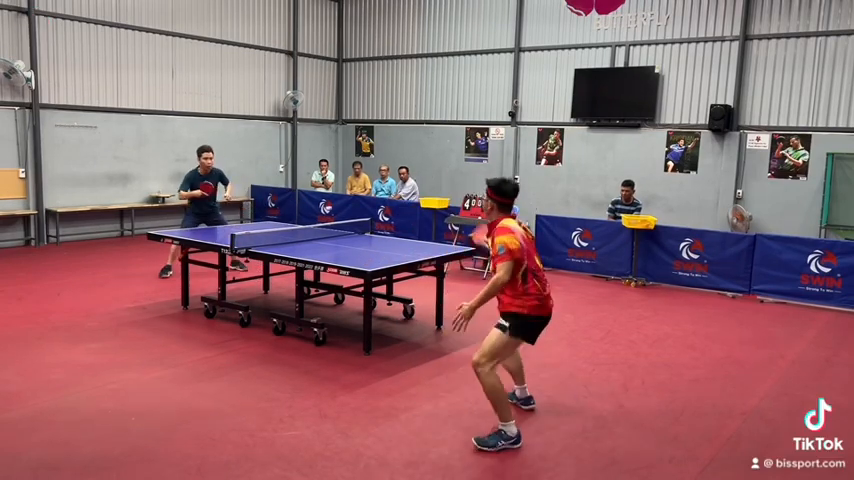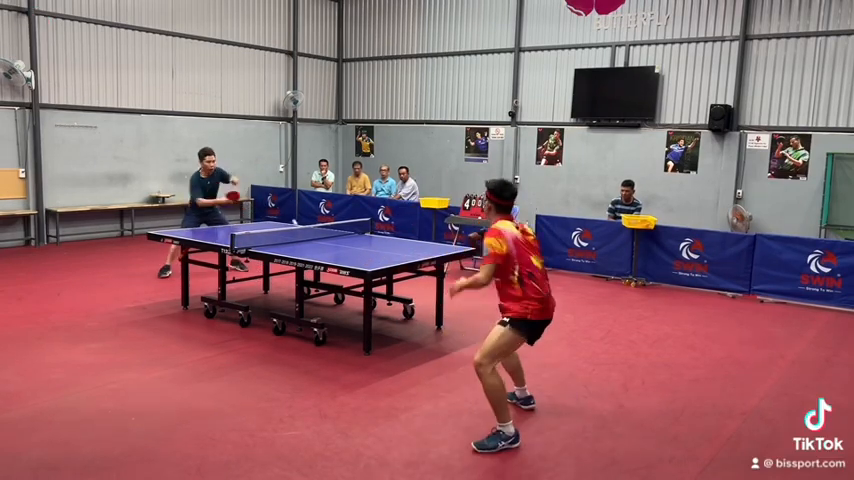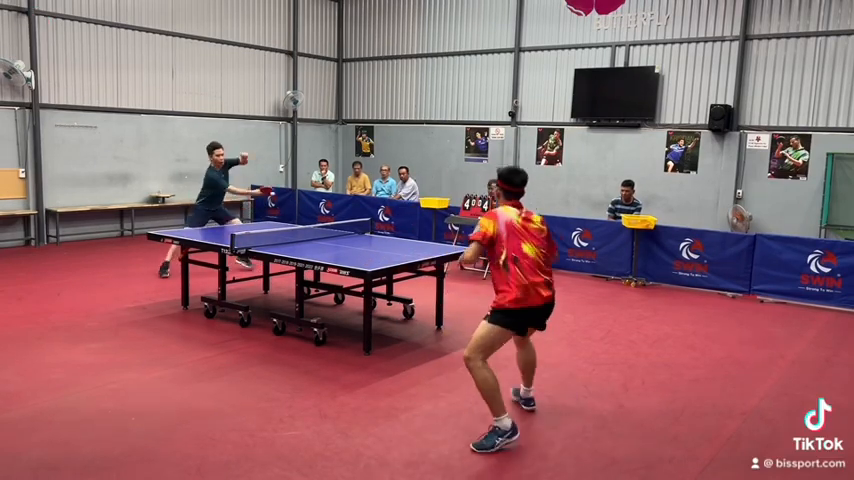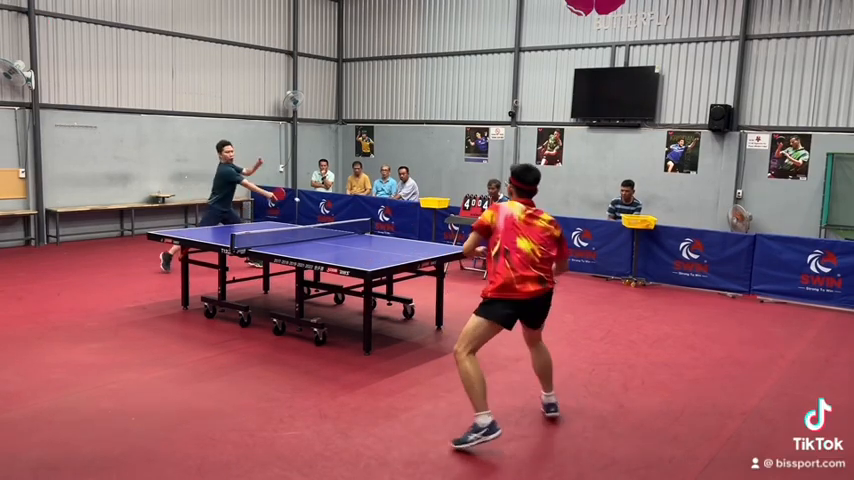
dt=0.1s
person 1, frame 1
left shoulder: (504, 230)
right shoulder: (519, 228)
left elbow: (502, 277)
left wrist: (471, 306)
right wrist: (487, 242)
left hip: (525, 308)
right hip: (536, 305)
left knee: (482, 362)
right knee: (502, 347)
left ankle: (509, 432)
right ankle: (523, 394)
person 1, frame 2
left shoulder: (497, 233)
right shoulder: (523, 230)
left elbow: (484, 279)
left wrist: (462, 284)
left hip: (527, 311)
right hip: (539, 307)
left knee: (483, 362)
right knee: (501, 346)
left ankle: (507, 432)
right ankle: (522, 394)
person 1, frame 3
left shoulder: (494, 217)
right shoulder: (538, 221)
left elbow: (468, 258)
right elbow: (551, 259)
left wrist: (483, 252)
left hip: (515, 300)
right hip: (544, 298)
left knee: (472, 357)
right knee: (522, 338)
left ankle: (504, 426)
right ankle: (526, 394)
person 1, frame 4
left shoulder: (498, 210)
right shoulder: (550, 222)
left elbow: (468, 249)
right elbow: (563, 266)
left wrist: (487, 249)
left hip: (504, 293)
right hip: (540, 292)
left knee: (463, 351)
right knee: (534, 341)
left ankle: (484, 423)
right ankle: (549, 401)
person 2, frame 1
left shoulder: (217, 172)
right shoulder: (191, 176)
left elbow: (228, 183)
right elbow: (181, 195)
left wrist: (228, 192)
right wrist: (194, 193)
left hip: (212, 211)
right hip: (194, 212)
left ankle: (234, 261)
right ankle: (168, 266)
person 2, frame 2
left shoulder: (218, 172)
right shoulder: (195, 179)
left elbow: (231, 179)
right elbow: (200, 202)
left wrist: (234, 180)
right wrist: (218, 201)
left hip: (212, 211)
right hip: (195, 213)
left ankle: (235, 261)
right ankle: (167, 266)
person 2, frame 3
left shoulder: (224, 165)
right shoulder: (212, 174)
left elbow: (243, 162)
right elbow: (231, 190)
left wrist: (244, 158)
right wrist: (252, 193)
left hip: (217, 207)
right hip: (203, 208)
left ankle: (242, 257)
right ankle: (166, 263)
person 2, frame 4
left shoulder: (230, 166)
right shoulder: (225, 170)
left elbow: (247, 172)
right elbow: (246, 184)
left wrist: (257, 165)
right wrist: (266, 194)
left hip: (226, 208)
right hip: (215, 208)
right ankle: (168, 255)
